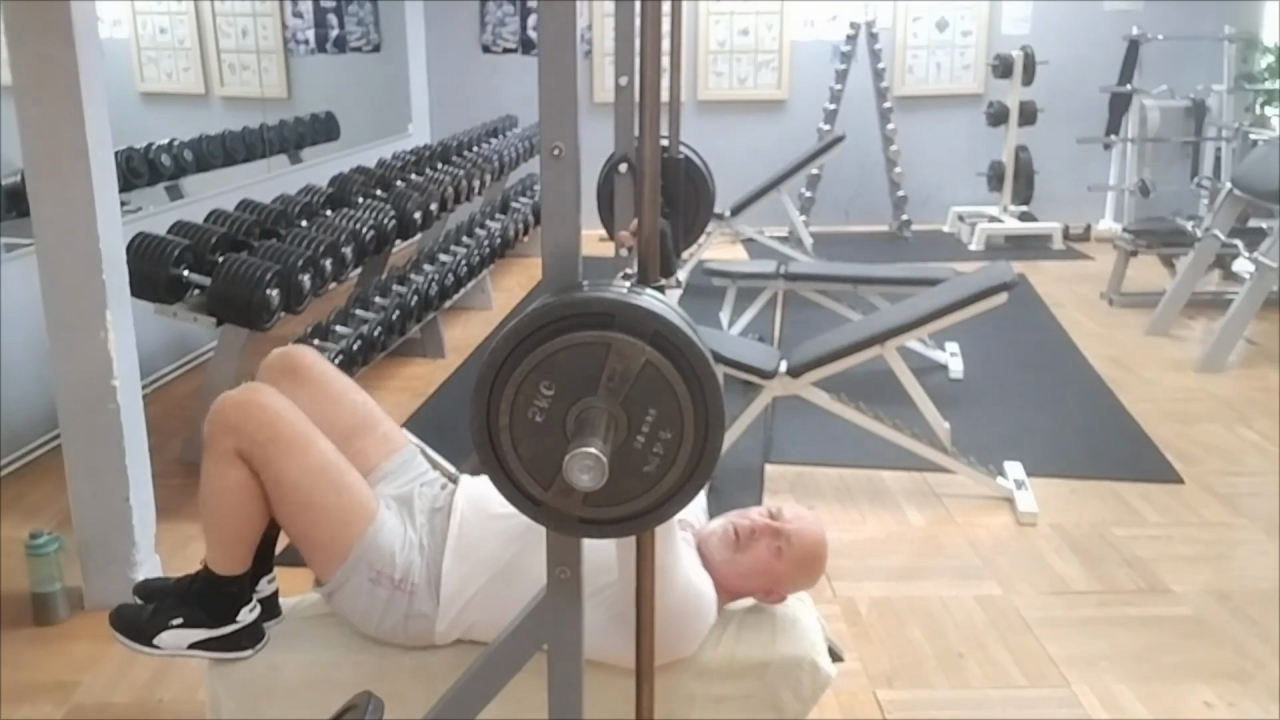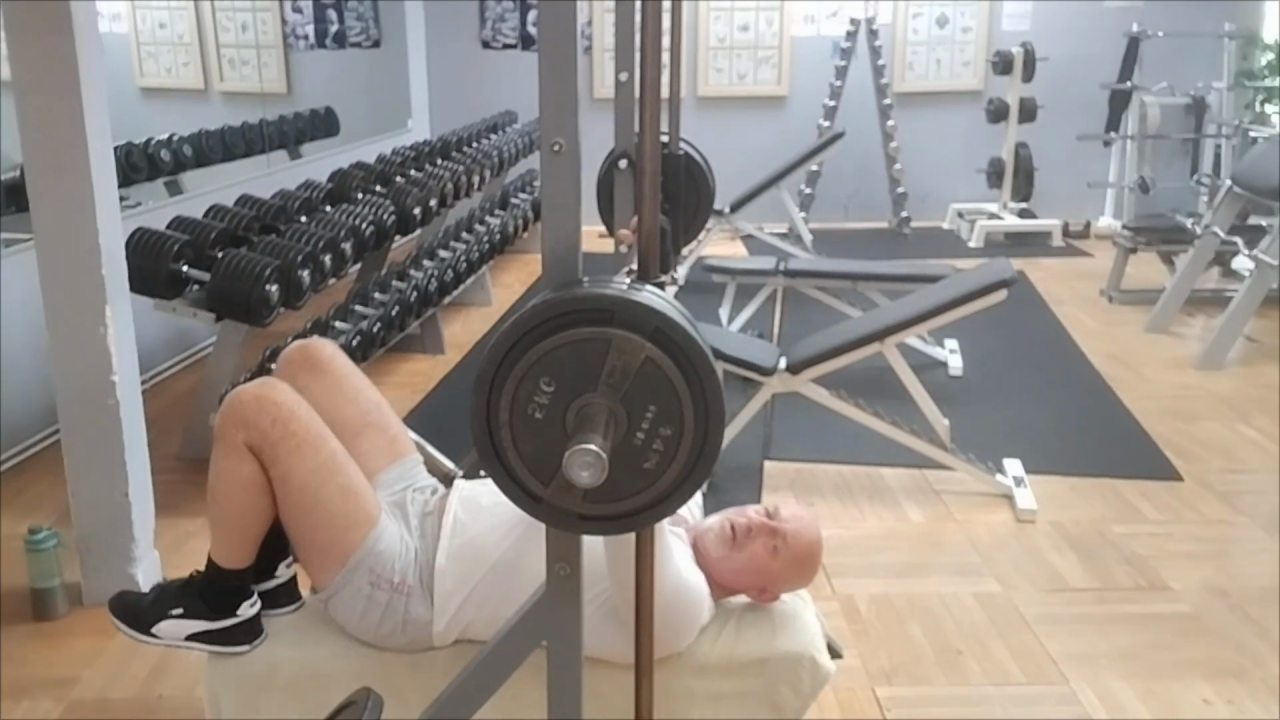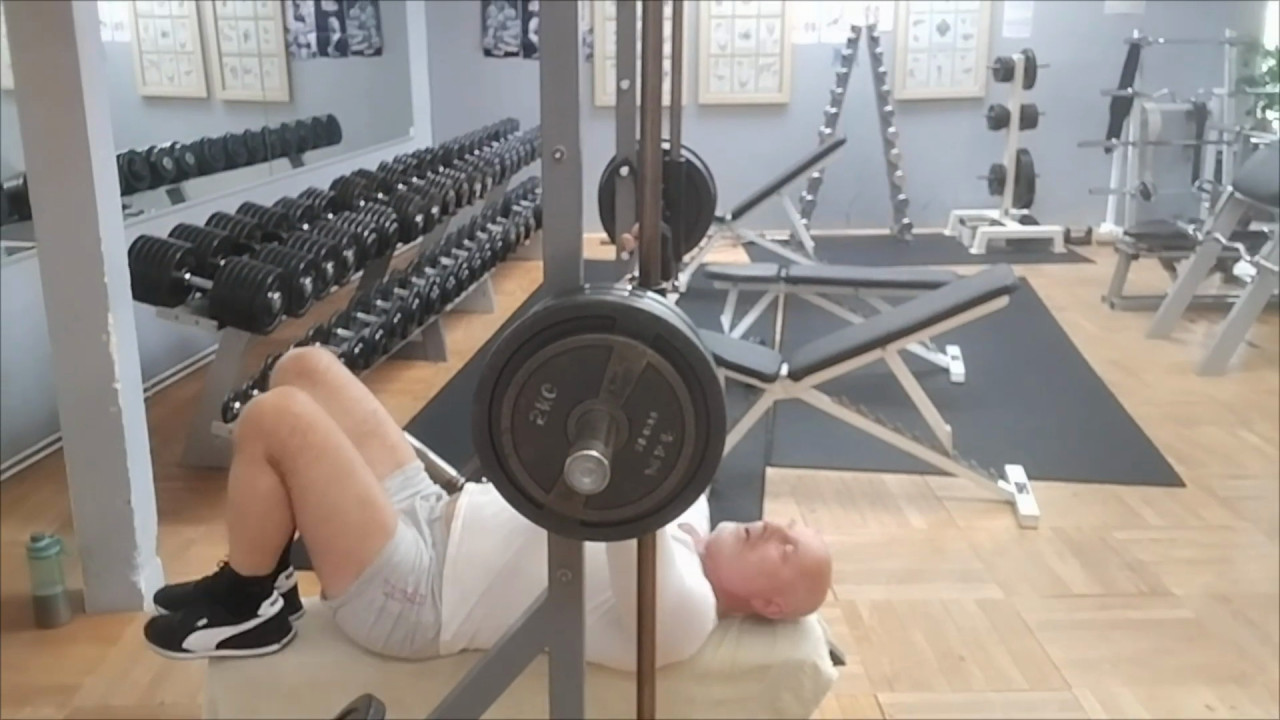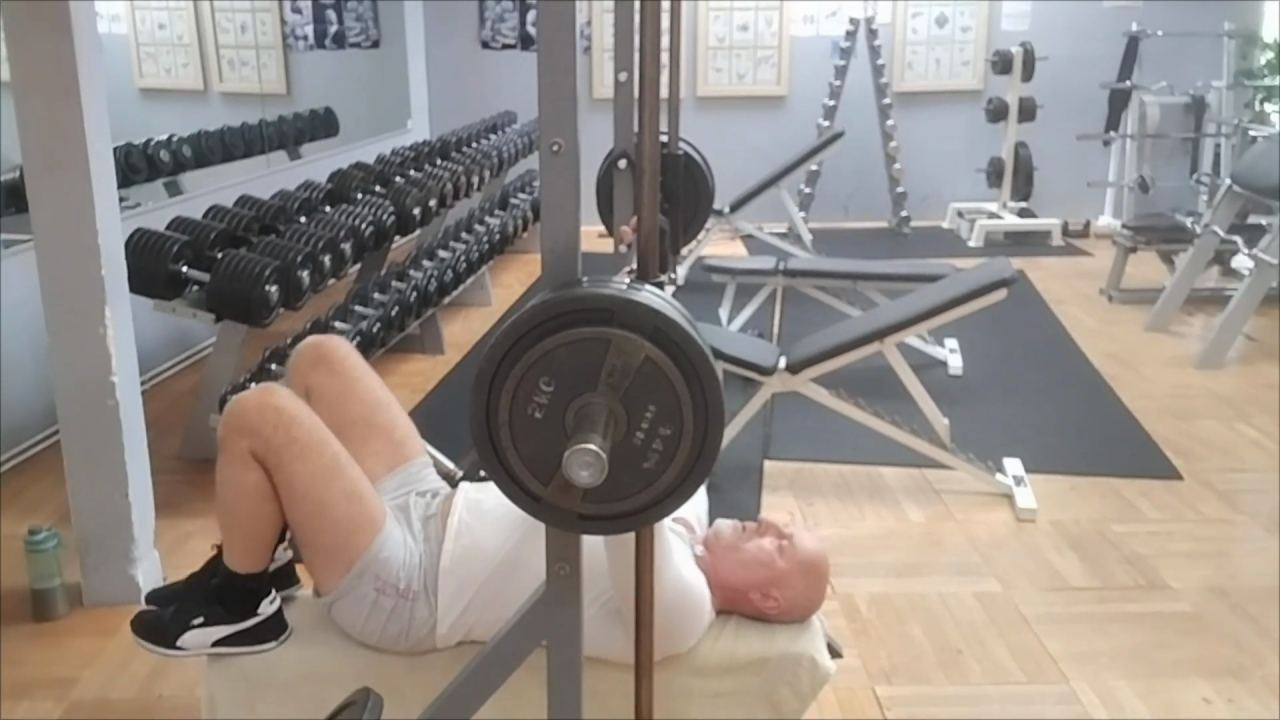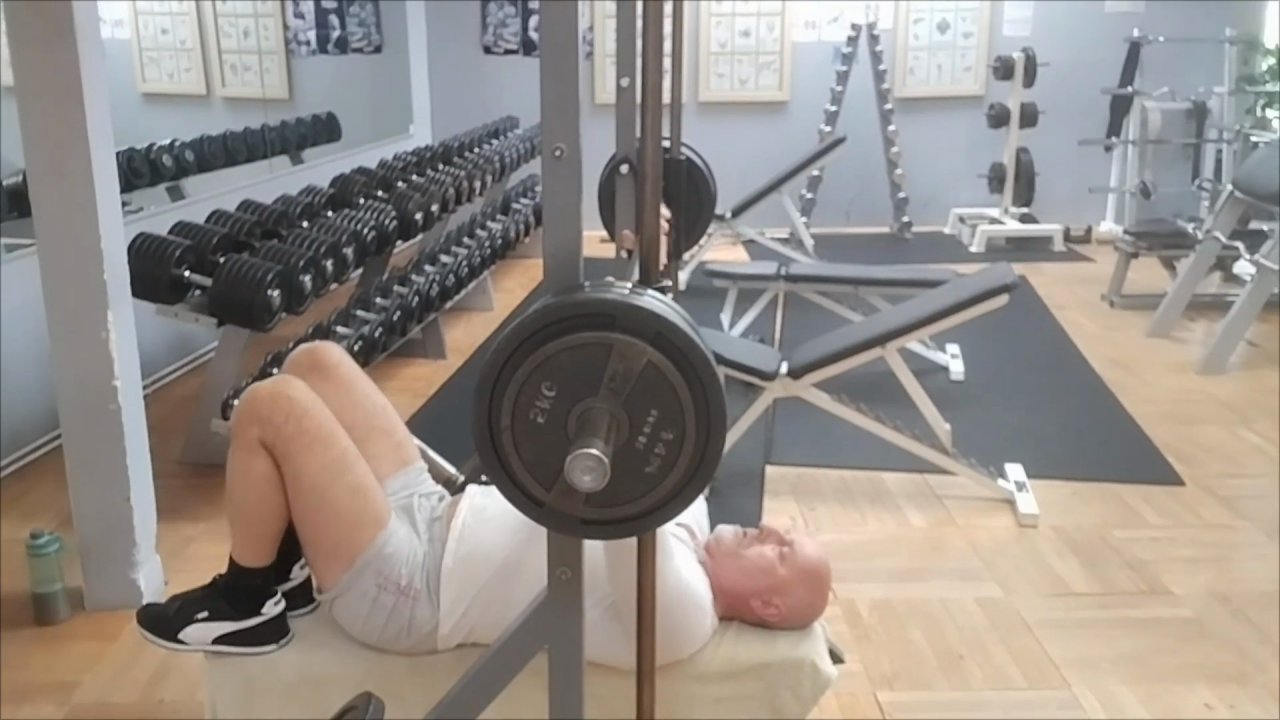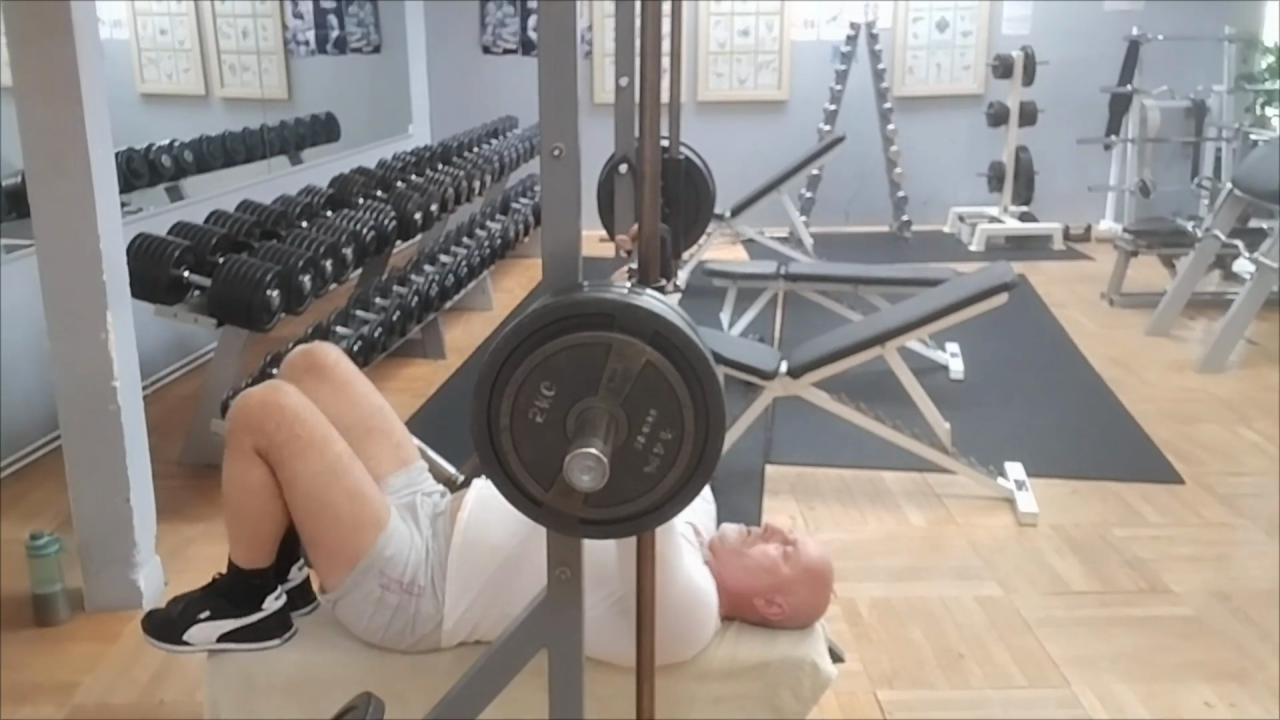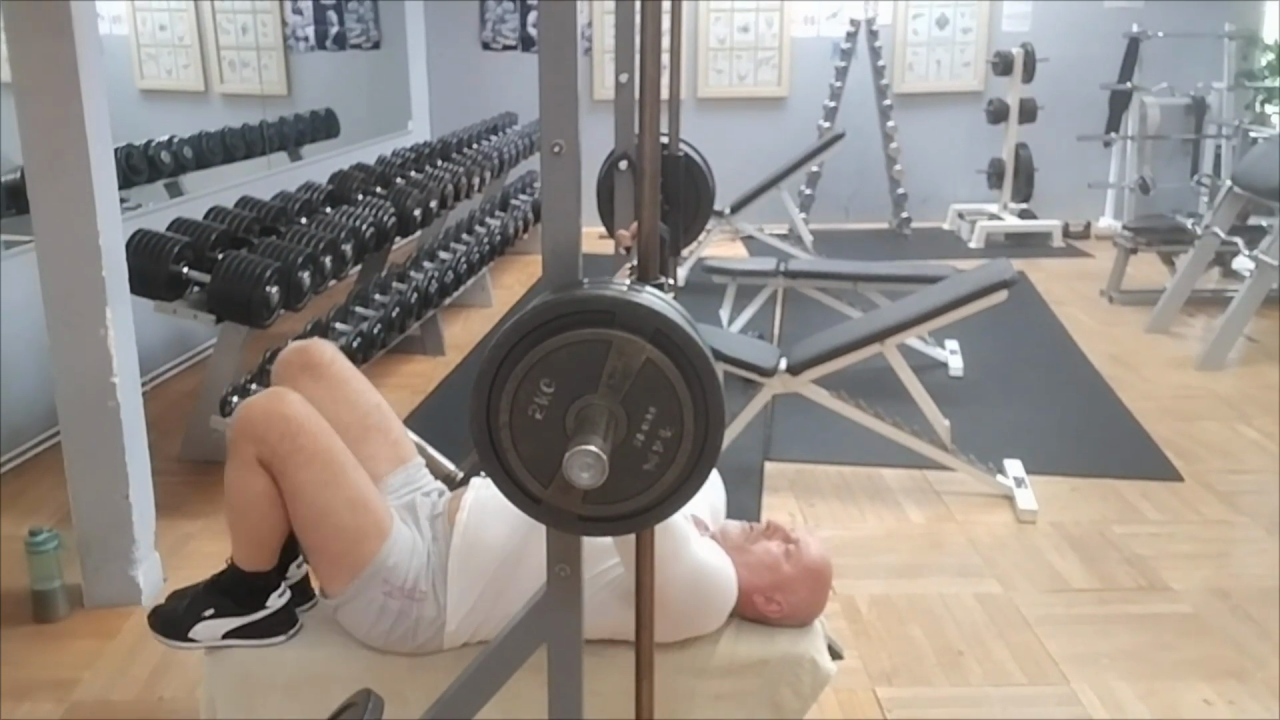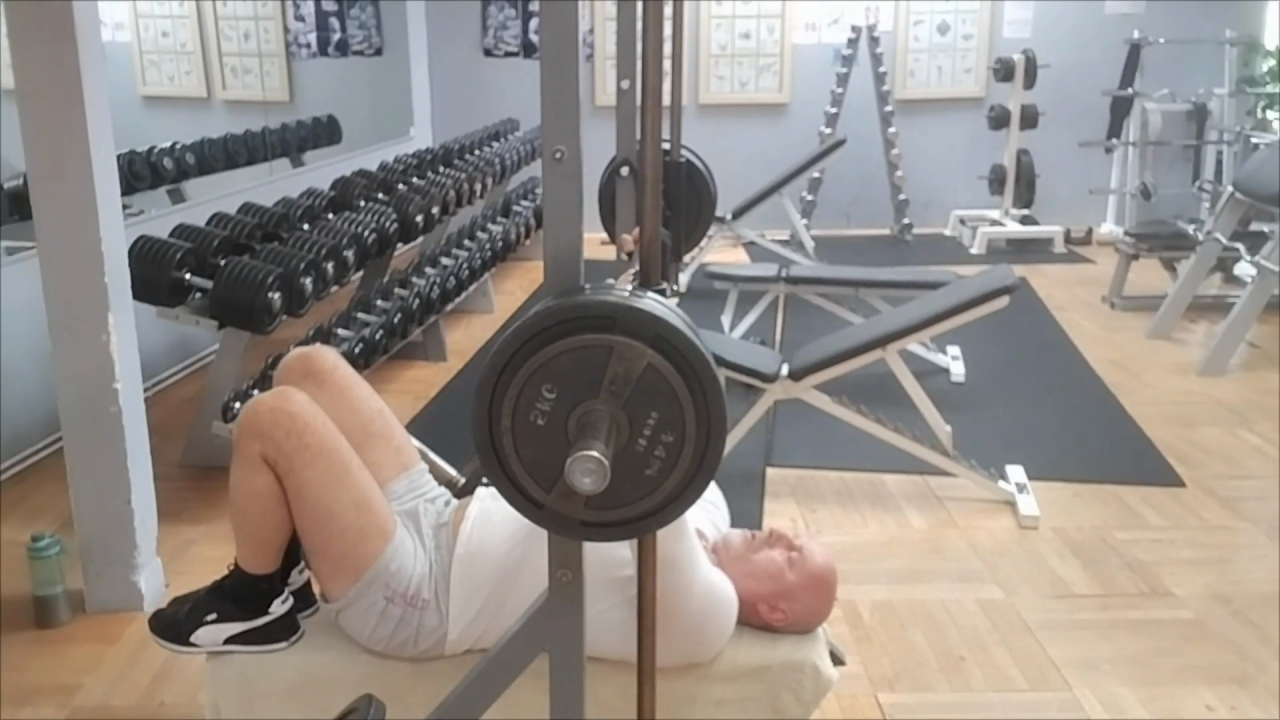
dt=0.5s
person 1, frame 1
left shoulder: (683, 607)
right shoulder: (689, 515)
left hip: (404, 583)
right hip: (428, 510)
left knee: (240, 414)
right knee: (289, 367)
left ankle: (218, 613)
right ankle: (241, 581)
person 1, frame 2
left shoulder: (675, 602)
right shoulder: (684, 513)
left hip: (398, 585)
right hip: (423, 512)
left knee: (253, 408)
right knee: (308, 358)
left ankle: (222, 606)
right ankle: (266, 569)
person 1, frame 3
left shoulder: (680, 611)
right shoulder: (690, 524)
left hip: (404, 596)
right hip: (428, 518)
left knee: (272, 418)
right knee: (304, 369)
left ankle: (243, 609)
right ankle: (261, 579)
person 1, frame 4
left shoulder: (678, 607)
right shoulder: (688, 513)
left hip: (398, 589)
right hip: (429, 513)
left knee: (255, 414)
right knee: (320, 356)
left ankle: (239, 606)
right ankle: (258, 559)
person 1, frame 5
left shoulder: (680, 611)
right shoulder: (689, 523)
left hip: (403, 595)
right hip: (431, 524)
left knee: (269, 407)
right knee: (315, 362)
left ankle: (246, 603)
right ankle: (281, 567)
person 1, frame 6
left shoulder: (681, 628)
right shoulder: (695, 511)
left hip: (420, 574)
right hip: (433, 520)
left knee: (265, 408)
right knee: (310, 360)
left ankle: (246, 598)
right ankle: (276, 572)
person 1, frame 7
left shoulder: (706, 588)
right shoulder: (706, 500)
left hip: (410, 591)
right hip: (430, 514)
left knee: (265, 418)
right knee: (304, 361)
left ankle: (248, 599)
right ankle: (278, 563)
person 1, frame 8
left shoulder: (704, 612)
right shoulder: (707, 518)
left hip: (412, 599)
right hip: (439, 524)
left knee: (271, 417)
right knee: (307, 367)
left ankle: (252, 606)
right ankle: (282, 568)
